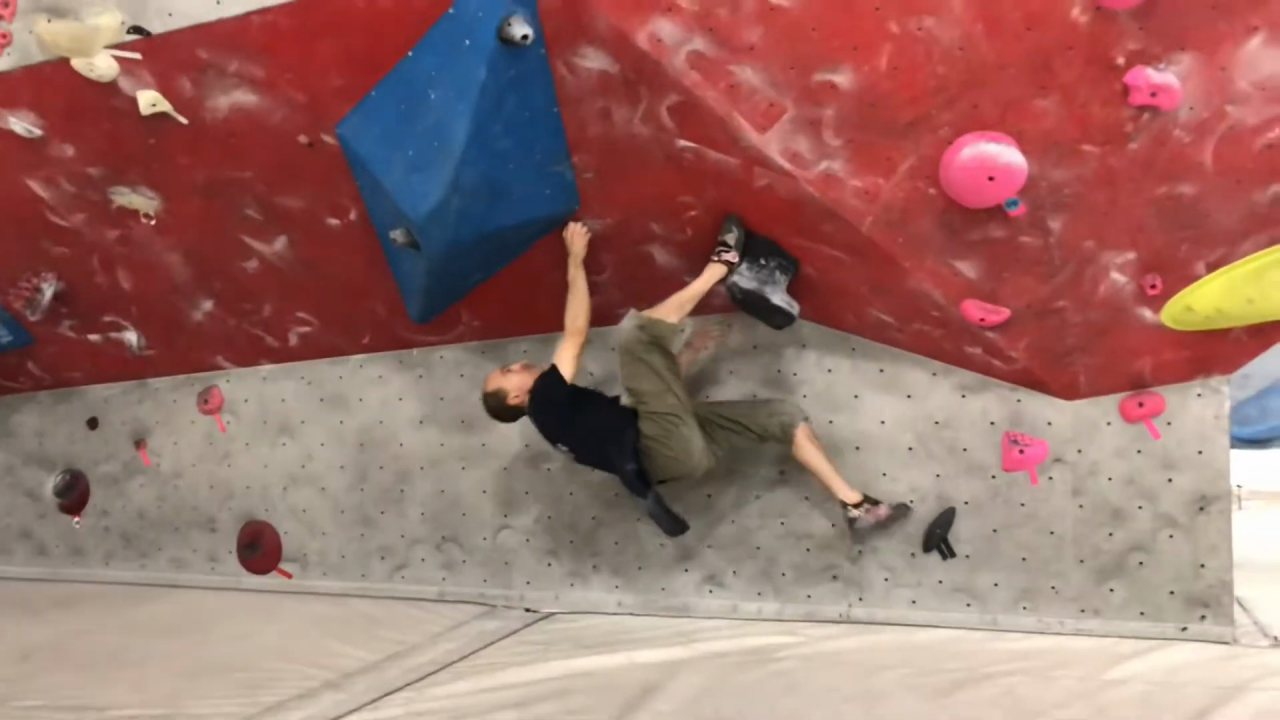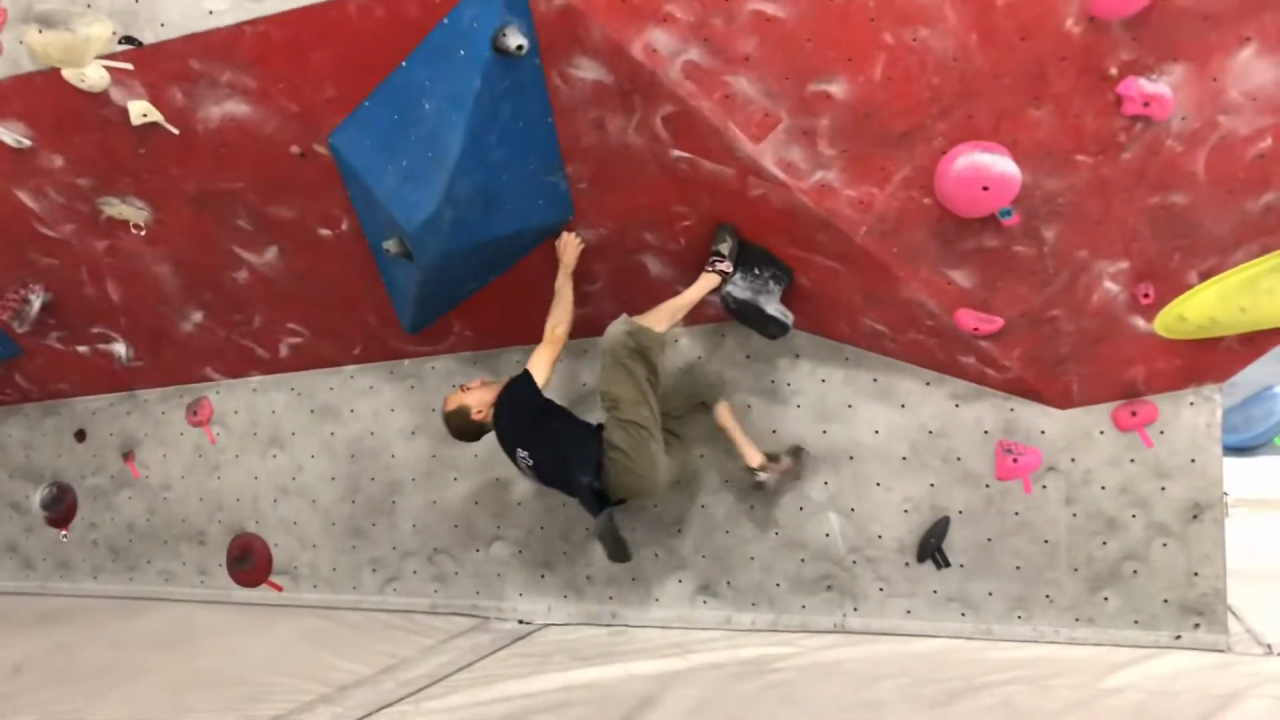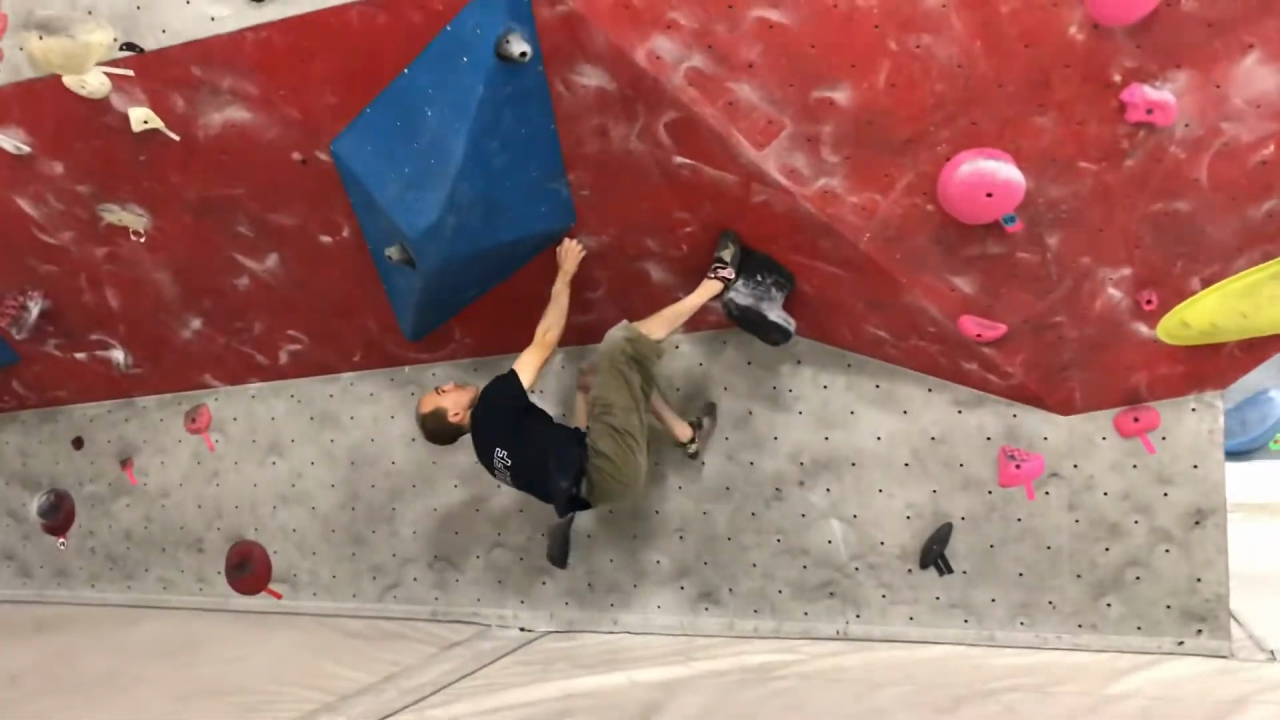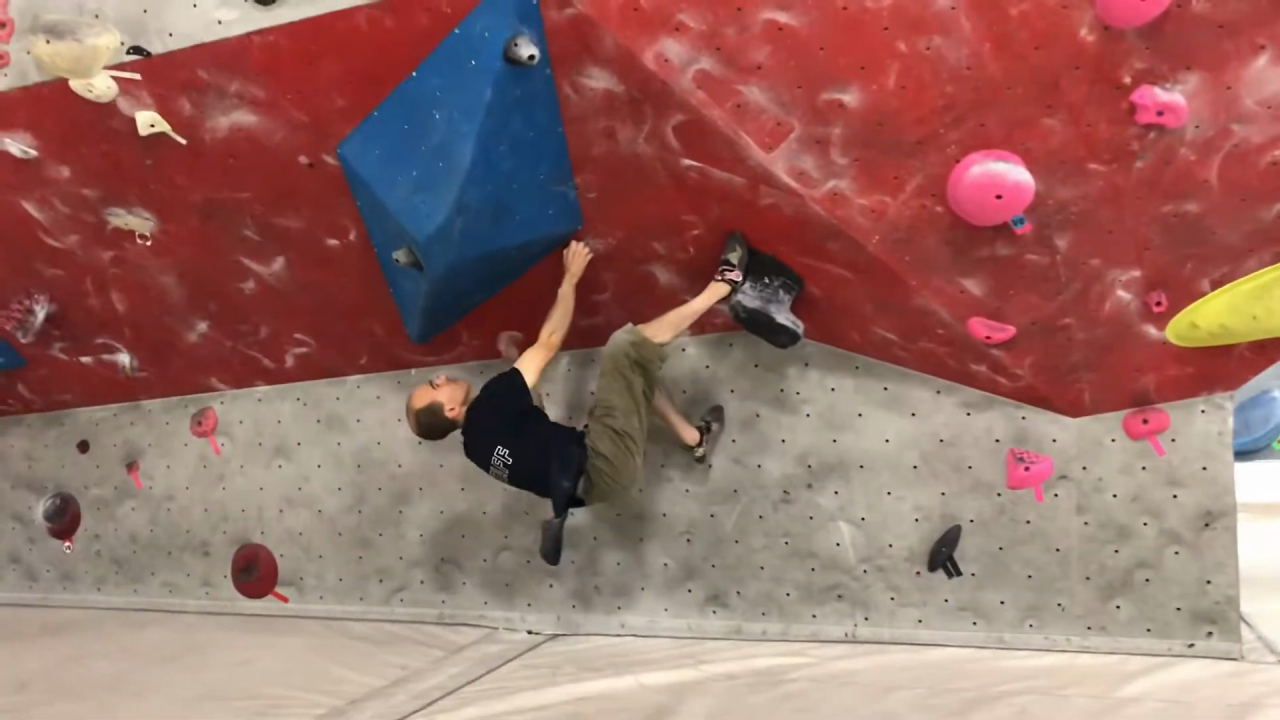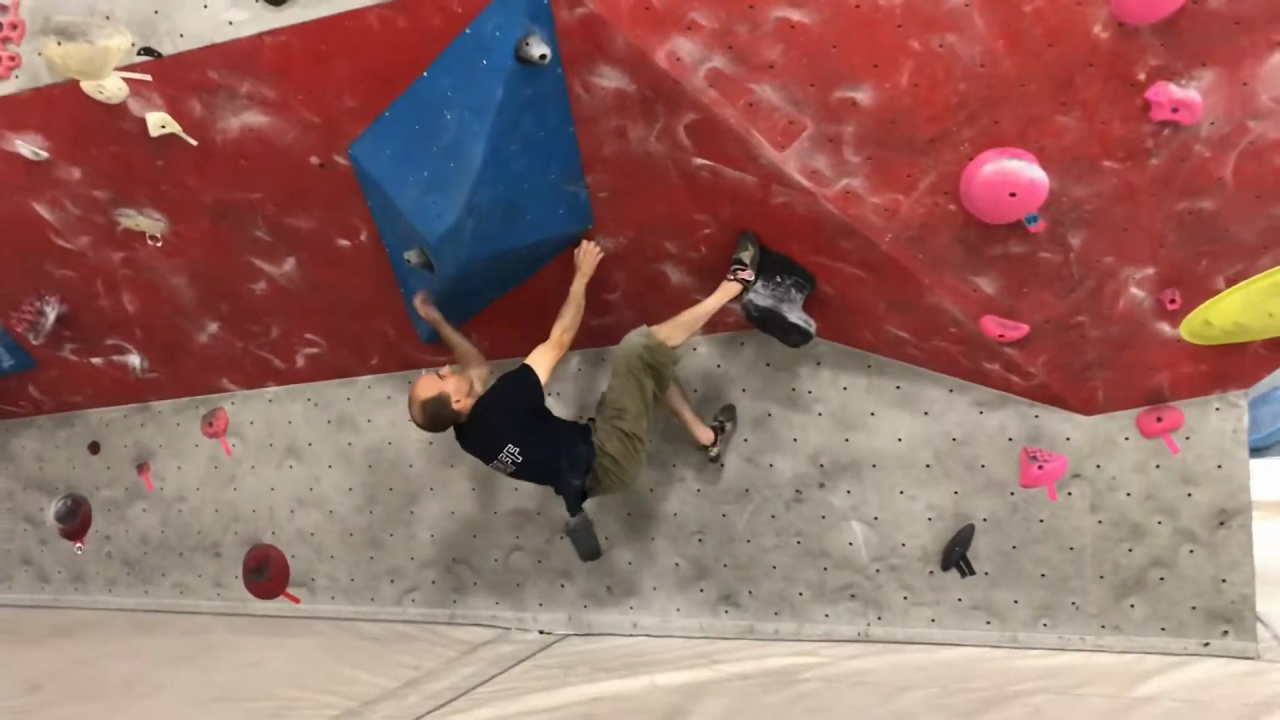
dt=0.2s
person 1, frame 1
left shoulder: (562, 414)
right shoulder: (549, 400)
right elbow: (576, 330)
left wrist: (684, 354)
right wrist: (575, 259)
left hip: (679, 448)
right hip: (669, 451)
left knee: (782, 417)
right knee: (634, 329)
left ankle: (855, 505)
right ankle: (716, 268)
person 1, frame 2
left shoulder: (517, 441)
right shoulder: (515, 407)
right elbow: (555, 338)
left wrist: (638, 377)
right wrist: (566, 268)
left hip: (630, 469)
right hip: (631, 471)
left knee: (700, 385)
right knee: (622, 335)
left ankle: (759, 464)
right ankle: (710, 277)
person 1, frame 3
left shoulder: (491, 445)
right shoulder: (490, 414)
right elbow: (544, 341)
left wrist: (583, 393)
right wrist: (564, 275)
right hip: (607, 474)
left knee: (613, 383)
right knee: (621, 342)
left ankle: (686, 435)
right ankle: (714, 282)
person 1, frame 4
left shoulder: (477, 445)
right shoulder: (490, 407)
right elbow: (550, 342)
left wrist: (517, 364)
right wrist: (570, 276)
left hip: (593, 478)
right hip: (607, 469)
left knee: (637, 363)
right knee: (625, 345)
left ankle: (693, 438)
right ankle: (721, 284)
person 1, frame 5
left shoulder: (469, 436)
right shoulder: (504, 405)
left elbow: (476, 371)
right elbow: (559, 341)
left wrist: (439, 324)
right wrist: (582, 275)
left hip: (592, 470)
right hip: (610, 464)
left knee: (650, 361)
right knee: (640, 346)
left ankle: (707, 437)
right ankle: (732, 285)
